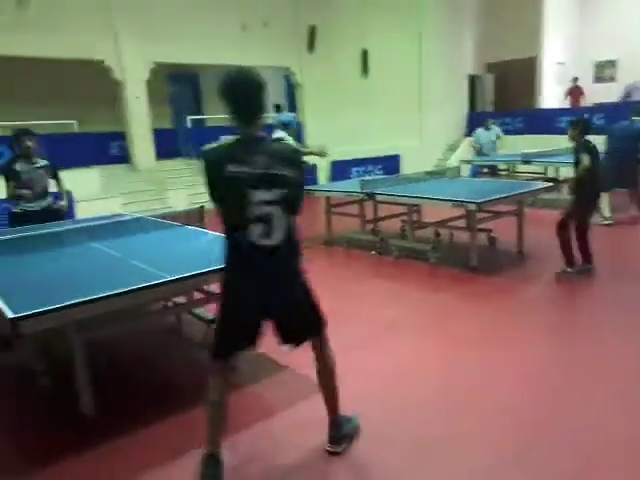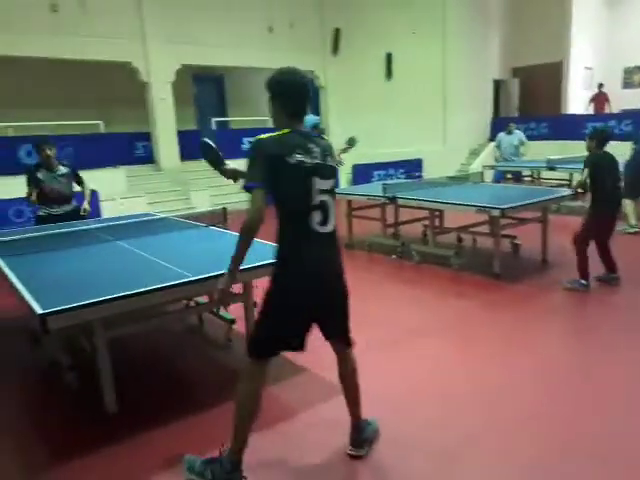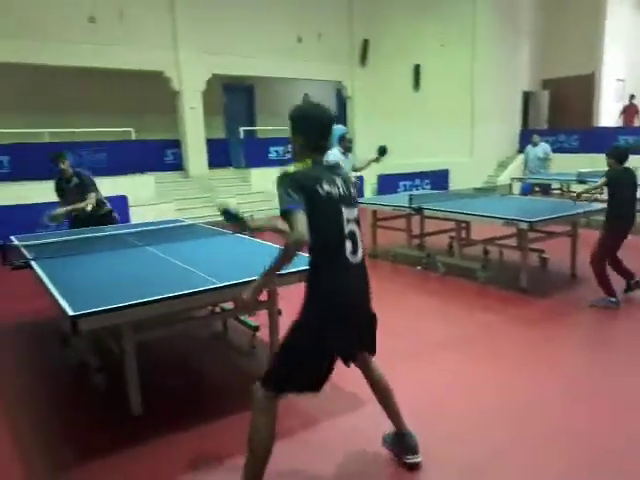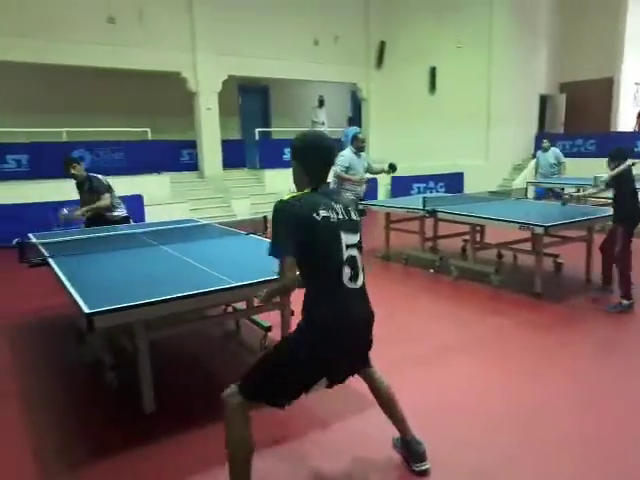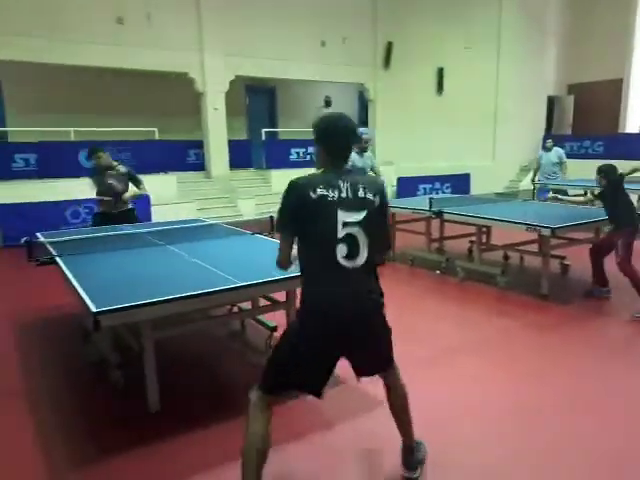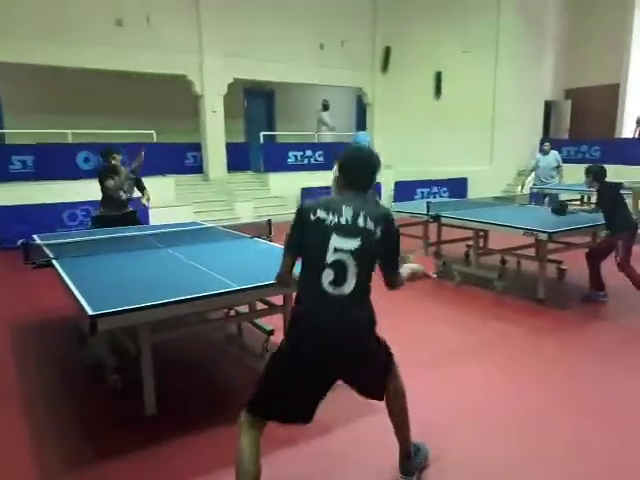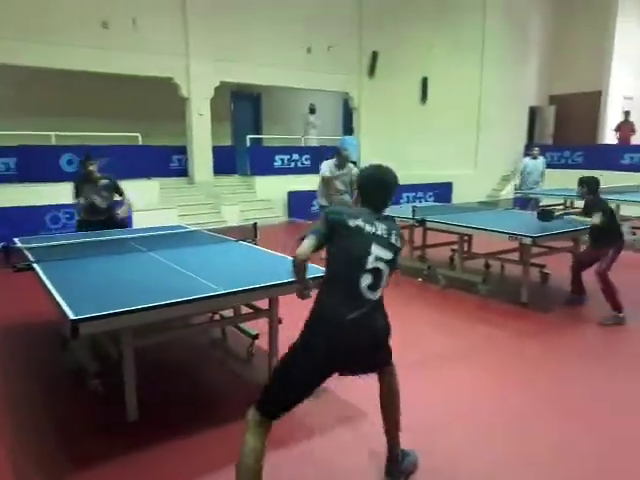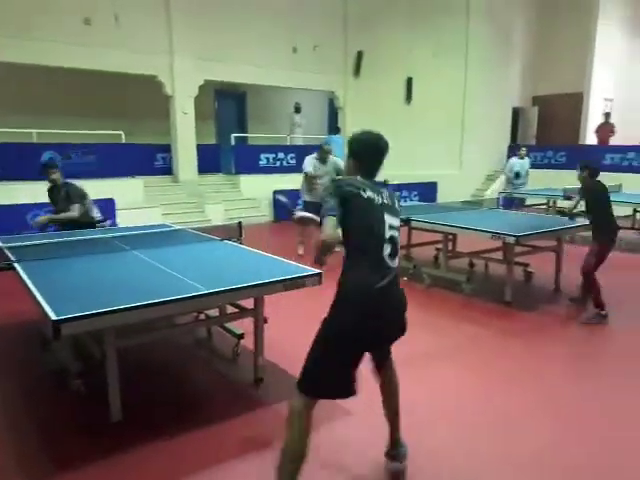
dt=0.2s
person 1, frame 1
left shoulder: (215, 157)
right shoulder: (290, 154)
left elbow: (229, 221)
left hip: (243, 276)
right hip: (286, 274)
left knee: (221, 365)
right knee: (319, 342)
right ankle: (337, 427)
person 1, frame 2
left shoulder: (267, 147)
right shoulder: (326, 148)
left elbow: (257, 213)
left wrist: (232, 271)
left hip: (295, 269)
right hip: (330, 266)
left knee: (256, 363)
right knee: (341, 344)
right ankle: (360, 430)
person 1, frame 3
left shoulder: (295, 178)
right shoulder: (342, 178)
left elbow: (301, 238)
left wrist: (259, 285)
right wrist: (286, 228)
left hip: (328, 299)
right hip: (357, 294)
left knee: (265, 395)
right knee: (364, 360)
right ankle: (404, 440)
person 1, frame 4
left shoulder: (290, 208)
right shoulder: (348, 206)
left elbow: (287, 279)
left wrist: (269, 294)
left hip: (322, 325)
right hip: (360, 318)
left knee: (235, 402)
right knee: (366, 370)
right ankle: (412, 447)
person 1, frame 5
left shoulder: (300, 188)
right shoulder: (374, 187)
left elbow: (283, 260)
right elbow: (382, 254)
left hip: (319, 309)
right hip: (366, 304)
left knee: (259, 403)
right knee: (389, 371)
person 1, frame 6
left shoulder: (311, 209)
right shoulder: (382, 218)
left elbow: (283, 277)
right elbow: (393, 281)
right wrist: (413, 269)
left hip: (306, 333)
right hip: (356, 331)
left knee: (249, 424)
right knee: (389, 372)
person 1, frame 7
left shoulder: (337, 215)
right shoulder: (394, 231)
left elbow: (301, 255)
left wrist: (302, 285)
left hip: (326, 330)
right hip: (370, 331)
left knee: (258, 422)
right knee: (386, 367)
person 1, frame 8
left shoulder: (343, 187)
right shoulder: (389, 198)
left elbow: (328, 240)
left wrist: (314, 254)
right wrist: (320, 224)
left hip: (356, 301)
right hip: (392, 301)
left knee: (302, 404)
right knee: (382, 360)
right ankle: (396, 448)
person 2, frame 1
left shoulder: (580, 146)
right shoulder: (589, 145)
left elbow: (586, 164)
left wrist: (574, 179)
right wrist: (577, 180)
left hip: (583, 195)
right hip: (591, 193)
left knee: (562, 225)
right knee: (581, 228)
left ankle: (570, 266)
right ankle: (586, 264)
person 2, frame 2
left shoulder: (592, 158)
right shoulder: (610, 158)
left elbow: (584, 179)
right elbow: (612, 181)
left wrist: (577, 187)
left hip: (600, 206)
right hip: (613, 206)
left knee: (580, 240)
right knee: (601, 240)
left ankle: (583, 281)
right ankle: (612, 273)
person 2, frame 3
left shoulder: (614, 173)
left elbow: (600, 184)
left wrist: (583, 191)
left hip: (615, 221)
right hip: (624, 220)
left knee: (596, 259)
right knee: (608, 254)
left ankle: (612, 298)
person 2, frame 4
left shoulder: (624, 172)
right shoulder: (620, 175)
right elbow: (601, 189)
right wrist: (581, 194)
left hip: (625, 221)
right hip: (622, 219)
left knee: (620, 256)
right knee: (605, 248)
left ankle: (626, 300)
right ankle: (607, 283)
person 2, frame 5
left shoulder: (614, 184)
right shoulder: (604, 191)
right elbow: (583, 200)
right wrist: (559, 197)
left hip: (627, 229)
right hip: (618, 228)
left knee: (623, 263)
right knee: (596, 251)
right ankle: (602, 287)
person 2, frame 6
left shoulder: (609, 188)
right shoulder: (601, 191)
right elbow: (597, 208)
left hip: (626, 231)
right hip: (614, 232)
left knee: (623, 264)
right knee: (592, 255)
right ankle: (599, 291)
person 2, frame 7
left shoulder: (598, 204)
right shoulder: (590, 203)
left elbow: (598, 222)
right elbow: (584, 215)
left hip: (612, 244)
right hip: (597, 244)
left knee: (601, 272)
right knee: (577, 265)
left ankle: (619, 314)
right ankle: (578, 295)
person 2, frame 8
left shoulder: (588, 186)
right shoulder: (599, 186)
left elbow: (573, 207)
left wrist: (570, 212)
left hip: (604, 234)
right hip: (606, 232)
left knee: (587, 268)
right knee: (589, 267)
left ankle: (601, 311)
right ankle: (583, 296)
